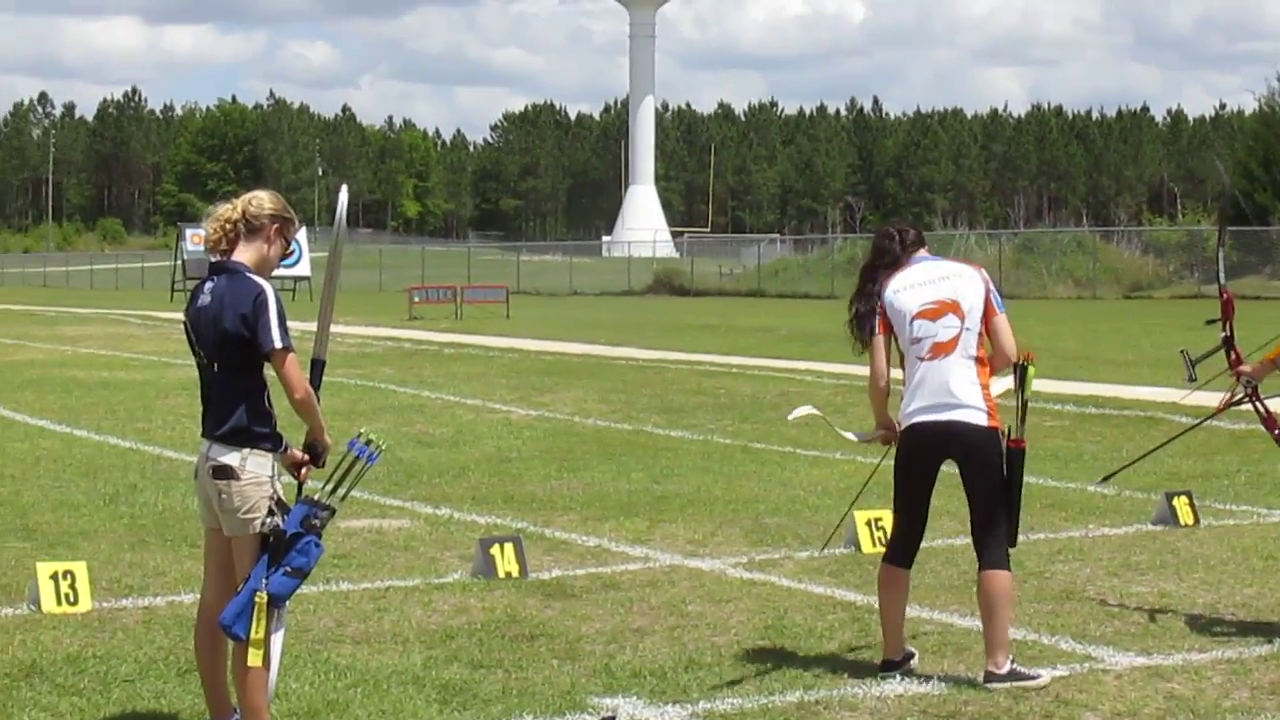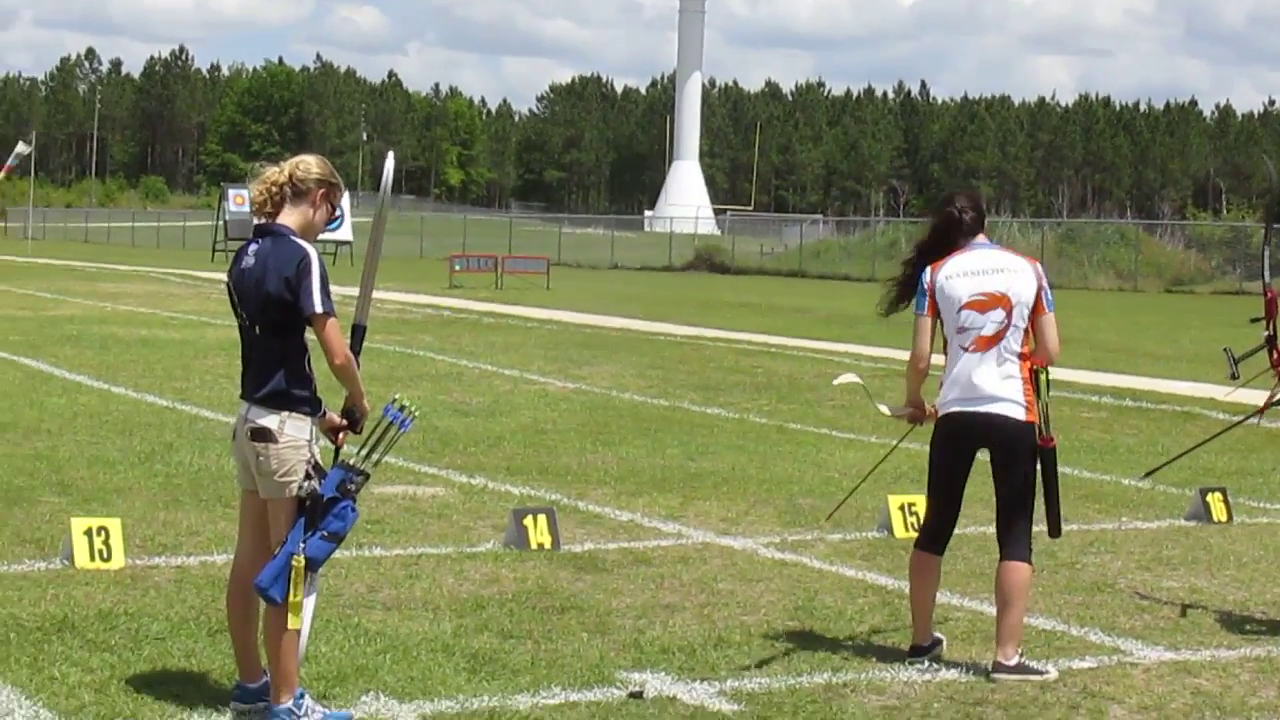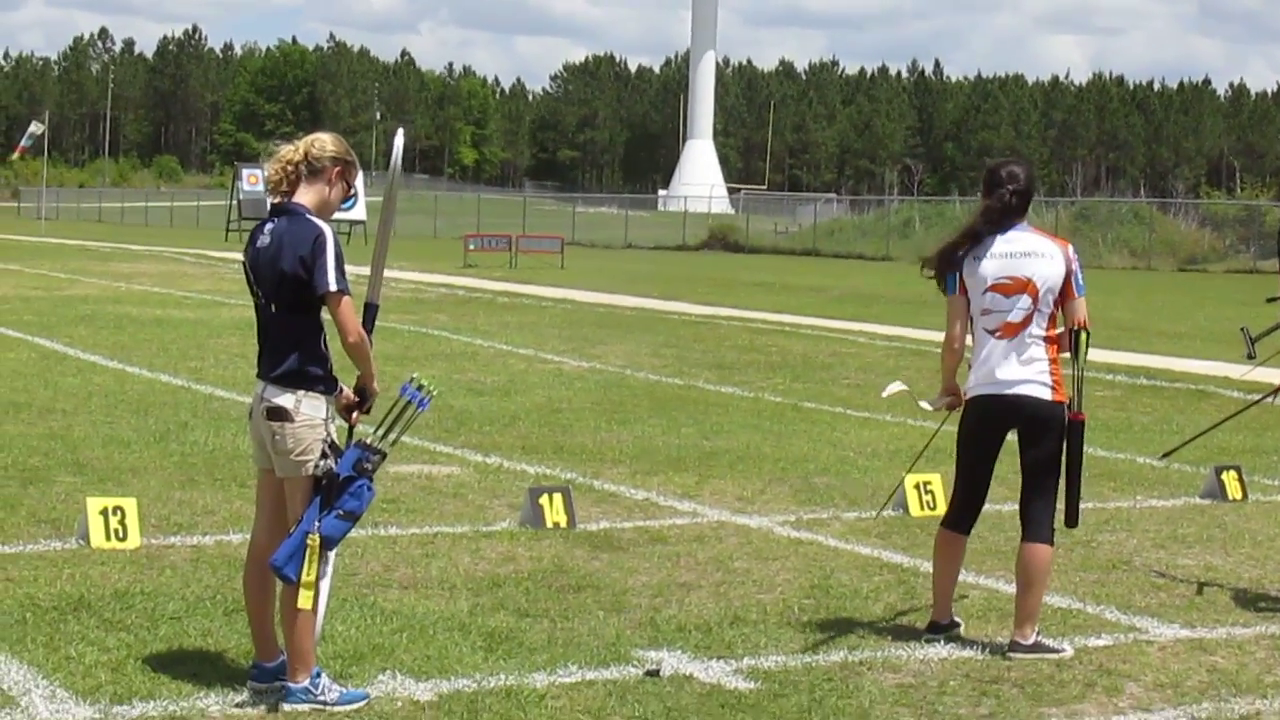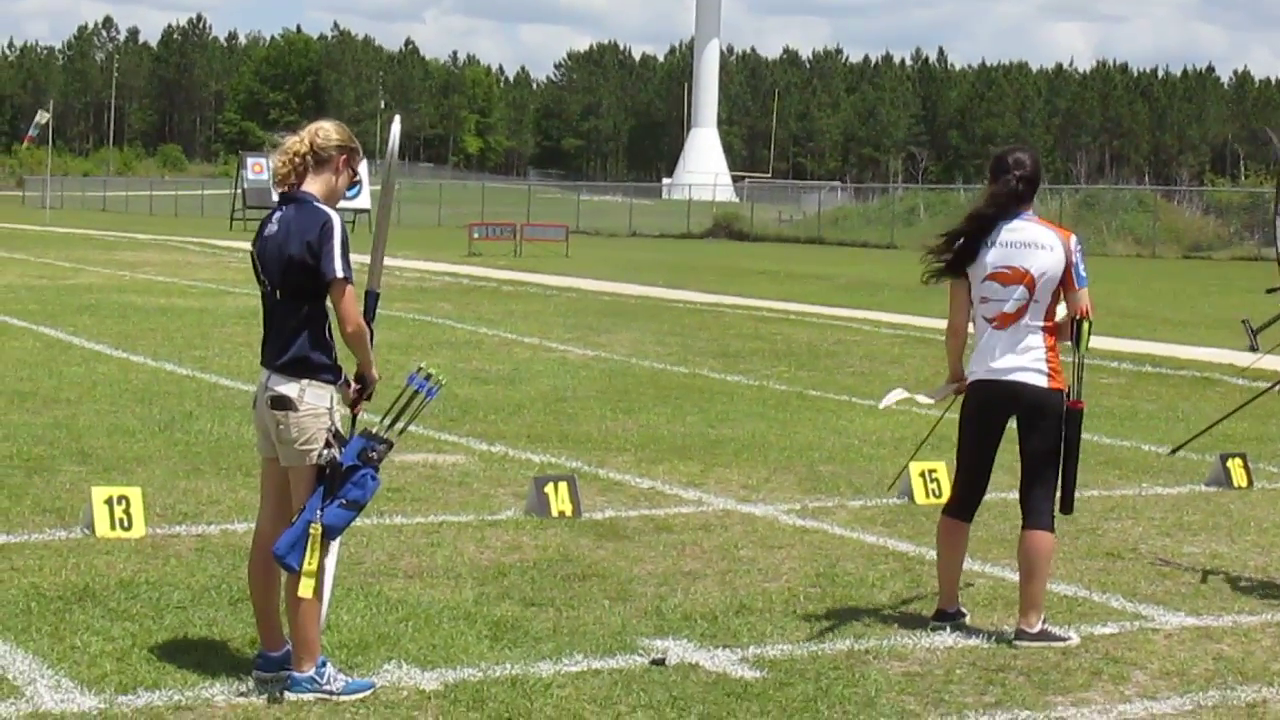
dt=0.3s
person 1, frame 1
left shoulder: (203, 292)
right shoulder: (255, 291)
left elbow: (232, 381)
right elbow: (296, 390)
left wrist: (279, 448)
right wrist: (320, 436)
left hip: (213, 457)
right hip: (246, 466)
left knee: (215, 599)
person 1, frame 2
left shoulder: (246, 255)
right shoulder: (300, 255)
left elbow: (271, 344)
right elbow: (337, 355)
left wrist: (318, 413)
right wrist: (359, 400)
left hip: (251, 421)
right hip: (284, 430)
left knee: (249, 562)
person 1, frame 3
left shoulder: (263, 233)
right shoulder: (315, 233)
left elbow: (288, 324)
right elbow: (350, 333)
left wrist: (332, 389)
right wrist: (368, 381)
left hip: (267, 399)
right hip: (300, 408)
left knee: (267, 541)
left ankle: (267, 662)
right ankle: (302, 681)
person 1, frame 4
left shoulder: (272, 223)
right shoulder: (323, 222)
left elbow: (292, 313)
right elbow: (349, 323)
left wrist: (335, 379)
right wrist: (368, 371)
left hip: (272, 389)
right hip: (305, 397)
left knee: (272, 530)
left ankle: (272, 651)
right ankle: (307, 670)
person 2, frame 1
left shoulder: (885, 291)
right shoulder: (973, 275)
left elbow: (879, 378)
right elbow: (1007, 354)
left wrist: (882, 420)
left hip: (918, 425)
right hip: (976, 421)
left knee: (903, 539)
right knee: (991, 542)
left ankle: (893, 654)
right ankle: (999, 662)
person 2, frame 2
left shoulder: (935, 272)
right shoulder: (1028, 268)
left elbow: (921, 358)
right elbow: (1049, 352)
left wrist: (912, 400)
left hip: (956, 412)
right hip: (1014, 413)
left knee: (936, 527)
right knee: (1015, 533)
left ankle: (920, 639)
right ankle: (1007, 654)
person 2, frame 3
left shoulder: (968, 255)
right shoulder: (1060, 252)
left elbow: (955, 340)
right elbow: (1080, 334)
left wrist: (948, 385)
left hip: (985, 394)
right hip: (1042, 396)
left knee: (962, 507)
right knee: (1038, 514)
left ankle: (940, 618)
right ankle: (1025, 634)
person 2, frame 4
left shoulder: (971, 239)
right shoulder: (1063, 242)
left elbow: (957, 326)
right elbow: (1081, 323)
left wrist: (955, 371)
left hip: (985, 381)
right hip: (1040, 384)
left knee: (965, 494)
right knee: (1038, 501)
left ankle: (946, 606)
right ankle: (1031, 622)
